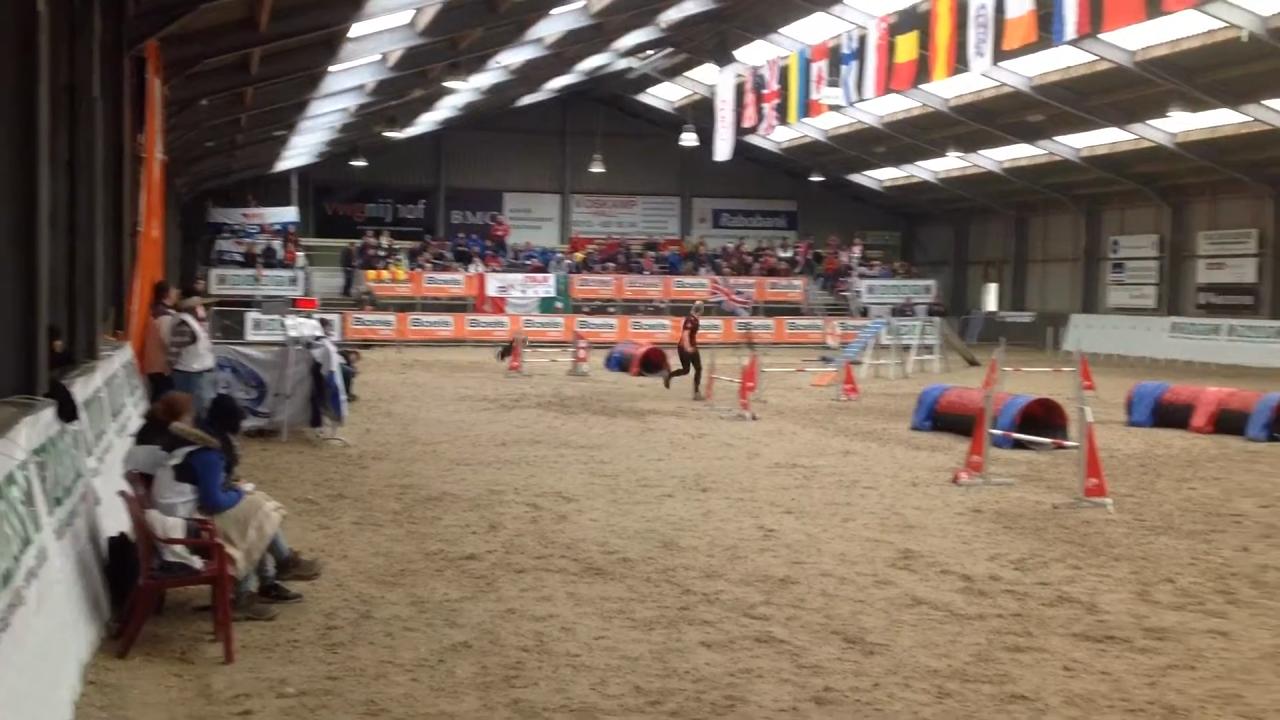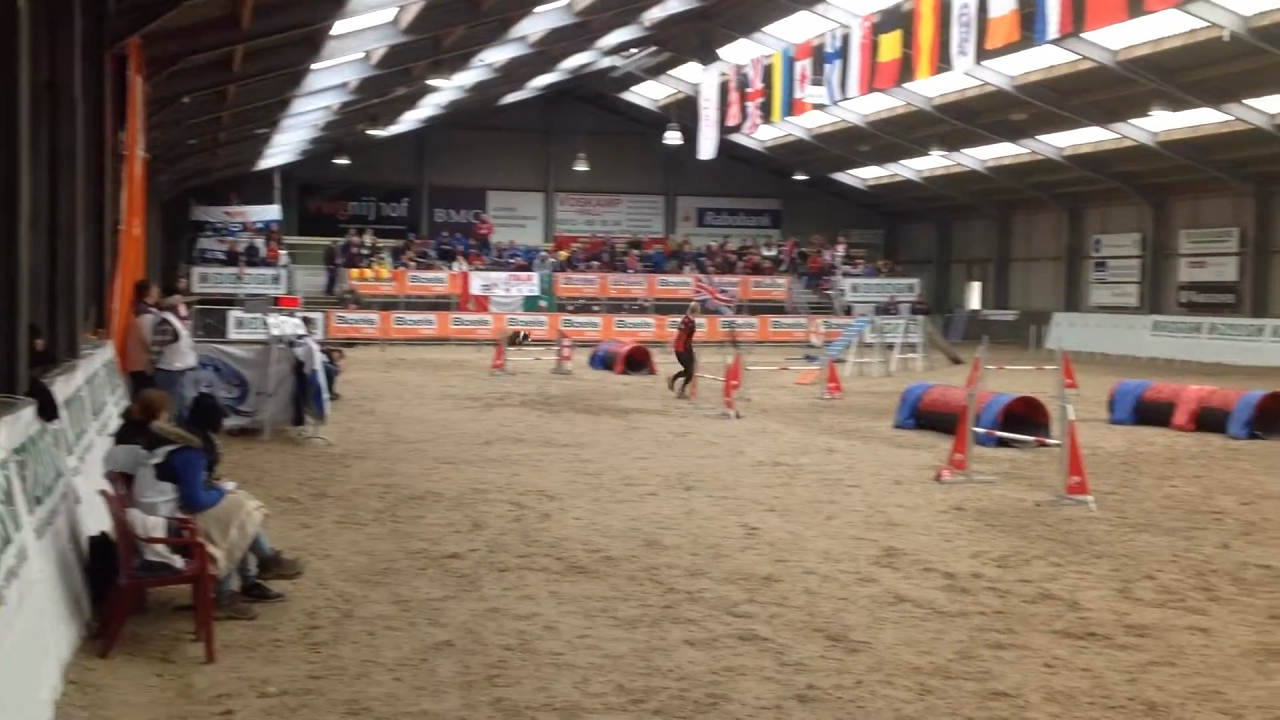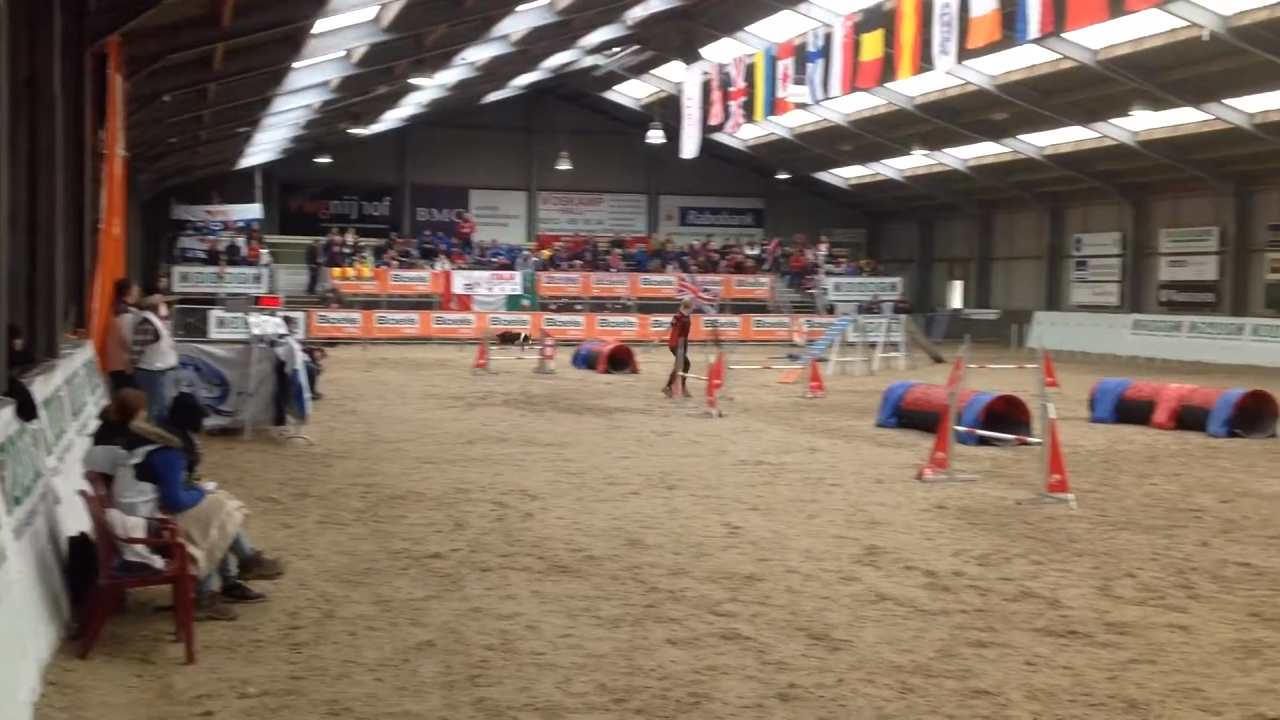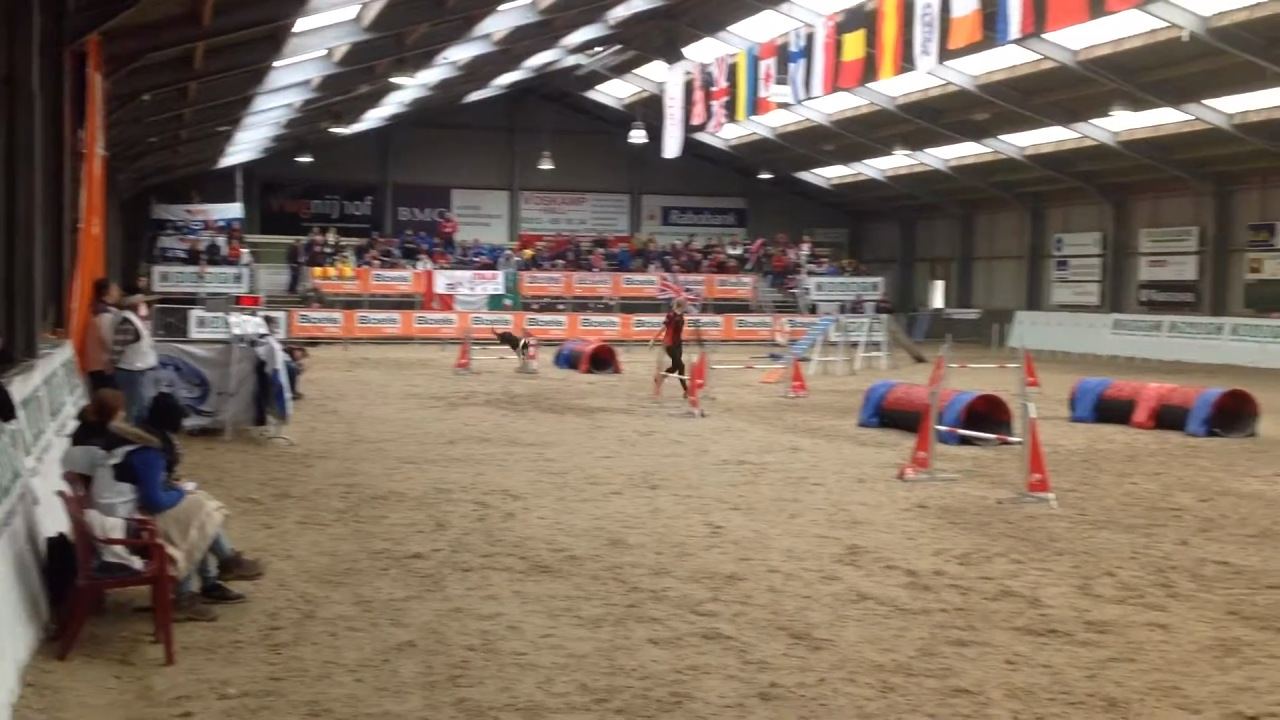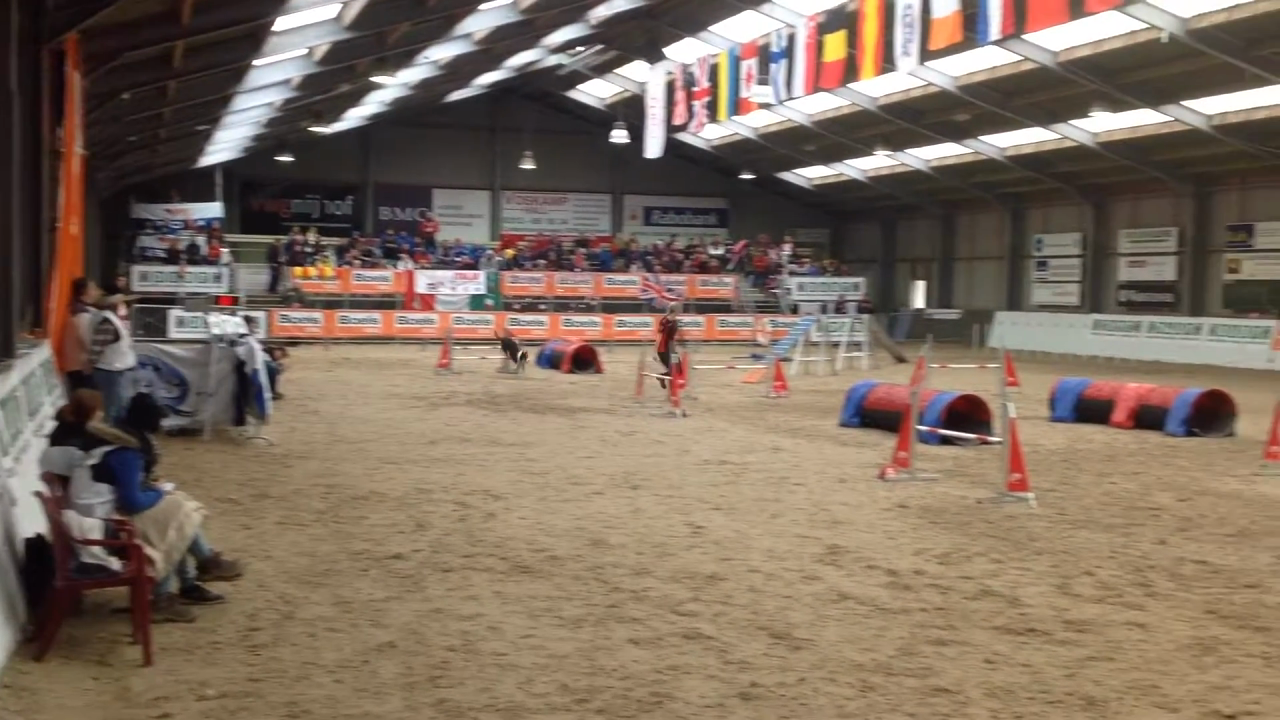
dt=0.1s
person 1, frame 1
left shoulder: (197, 438)
right shoulder: (209, 452)
right elbow: (213, 503)
left wrist: (234, 489)
right wrist: (240, 493)
left hip: (184, 510)
right hip: (190, 518)
left knee: (255, 508)
right knee: (261, 514)
left ankle: (261, 587)
right ankle: (285, 563)
person 1, frame 2
left shoulder: (168, 438)
right shoulder: (190, 450)
right elbow: (195, 501)
left wrist: (215, 487)
right wrist: (222, 492)
left hip: (162, 512)
right hip: (172, 518)
left knee: (236, 508)
right knee: (242, 512)
right ankle: (267, 562)
person 1, frame 3
left shoulder: (150, 437)
right shoulder: (170, 451)
right elbow: (175, 502)
left wrist: (196, 488)
right wrist: (202, 492)
left hip: (144, 511)
right hip: (152, 517)
left knee: (217, 508)
right knee: (222, 512)
right ankle: (248, 562)
person 1, frame 4
right shoulder: (148, 451)
right elbow: (150, 502)
left wrist: (175, 489)
right wrist: (181, 493)
left hip: (120, 510)
right hip: (130, 518)
left knee: (192, 513)
right knee: (203, 513)
left ankle: (209, 584)
right ankle: (228, 562)
person 1, frame 5
left shoulder: (109, 437)
right shoulder: (127, 452)
right elbow: (134, 502)
left wrist: (155, 489)
right wrist: (161, 494)
left hip: (100, 515)
left knee: (179, 514)
right knee: (182, 514)
left ankle: (187, 586)
